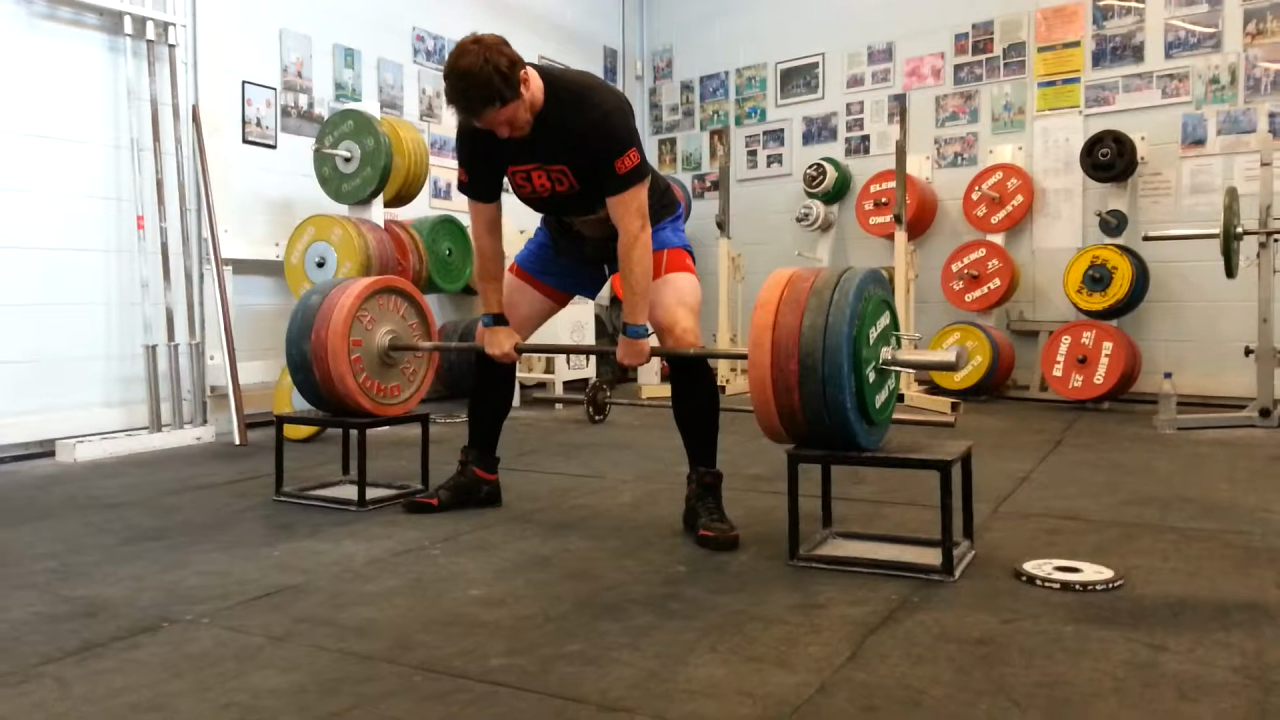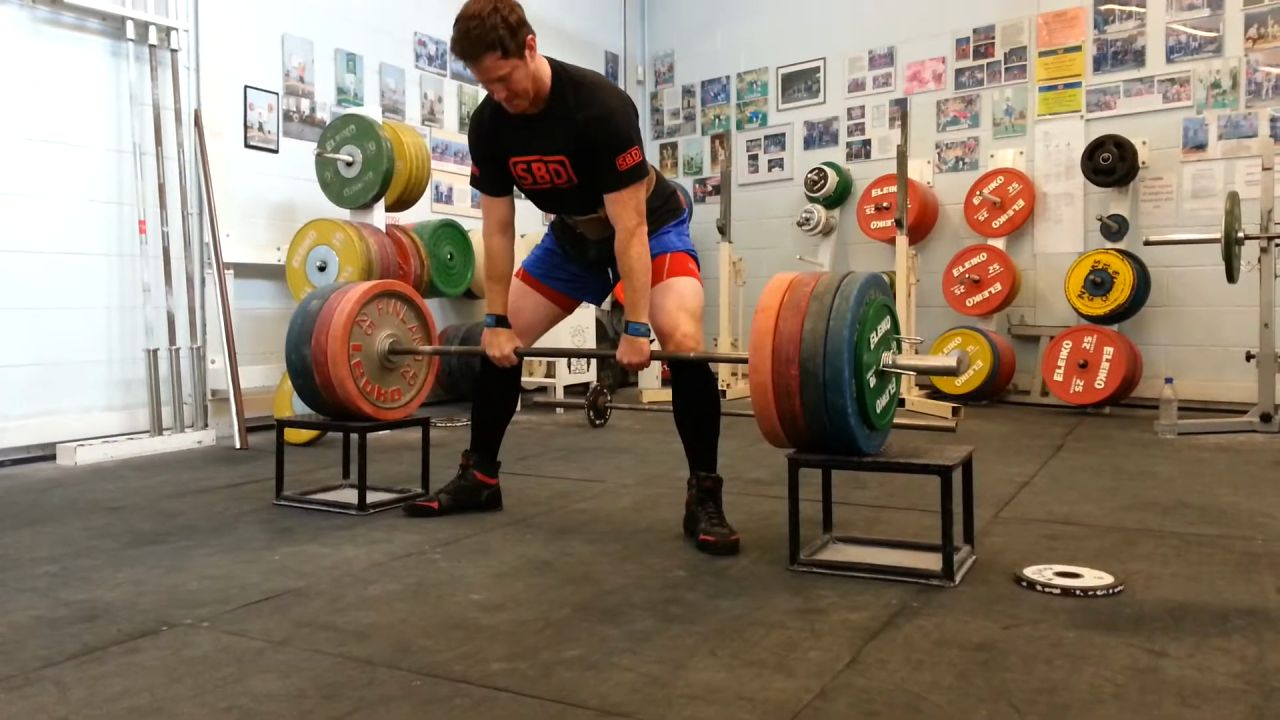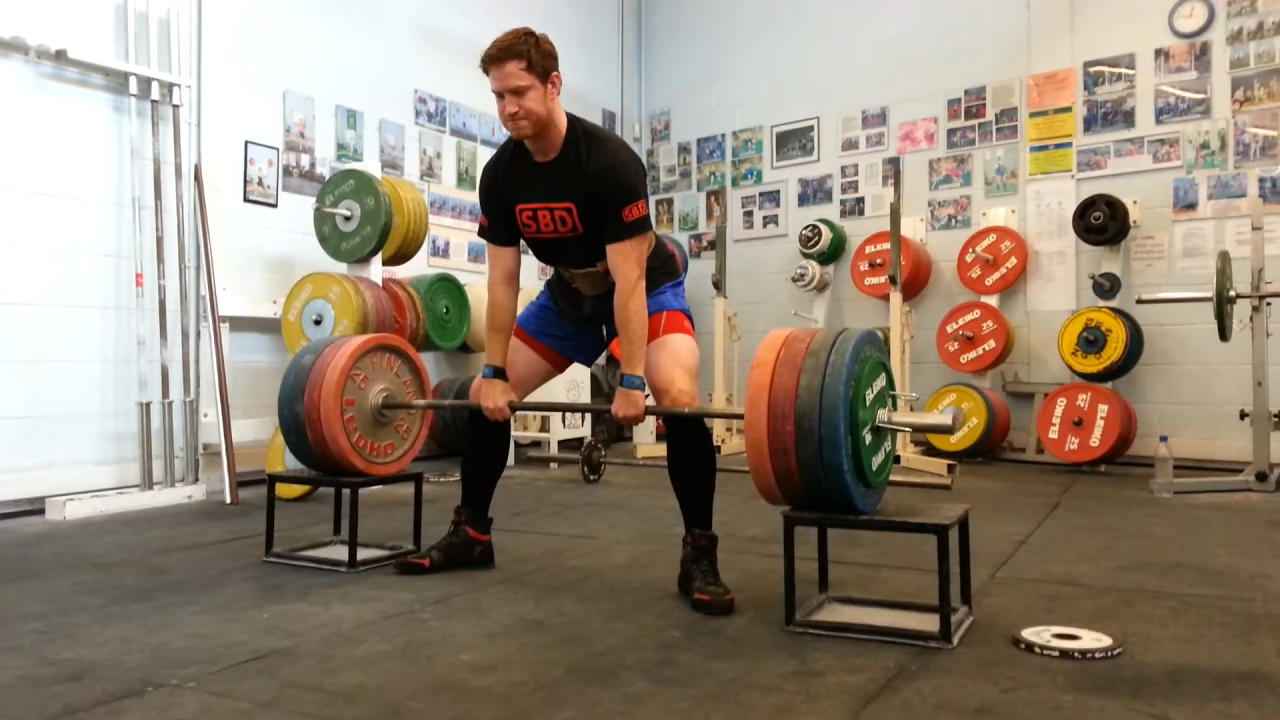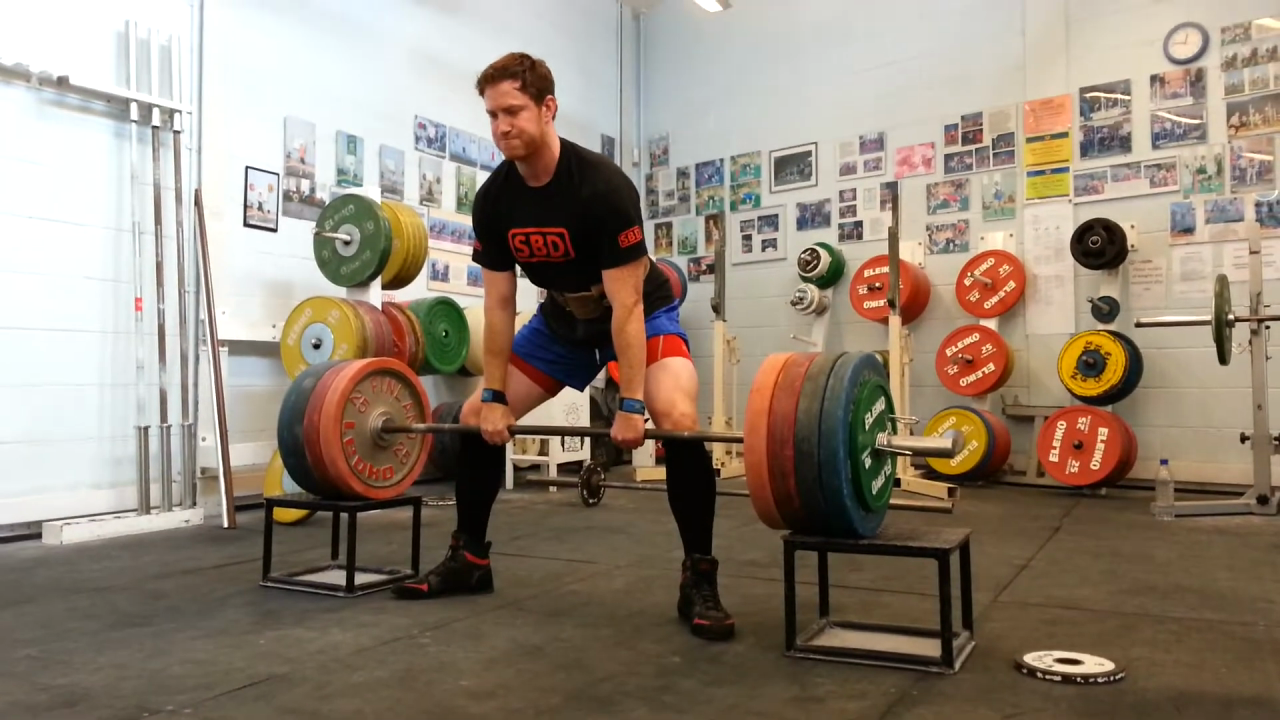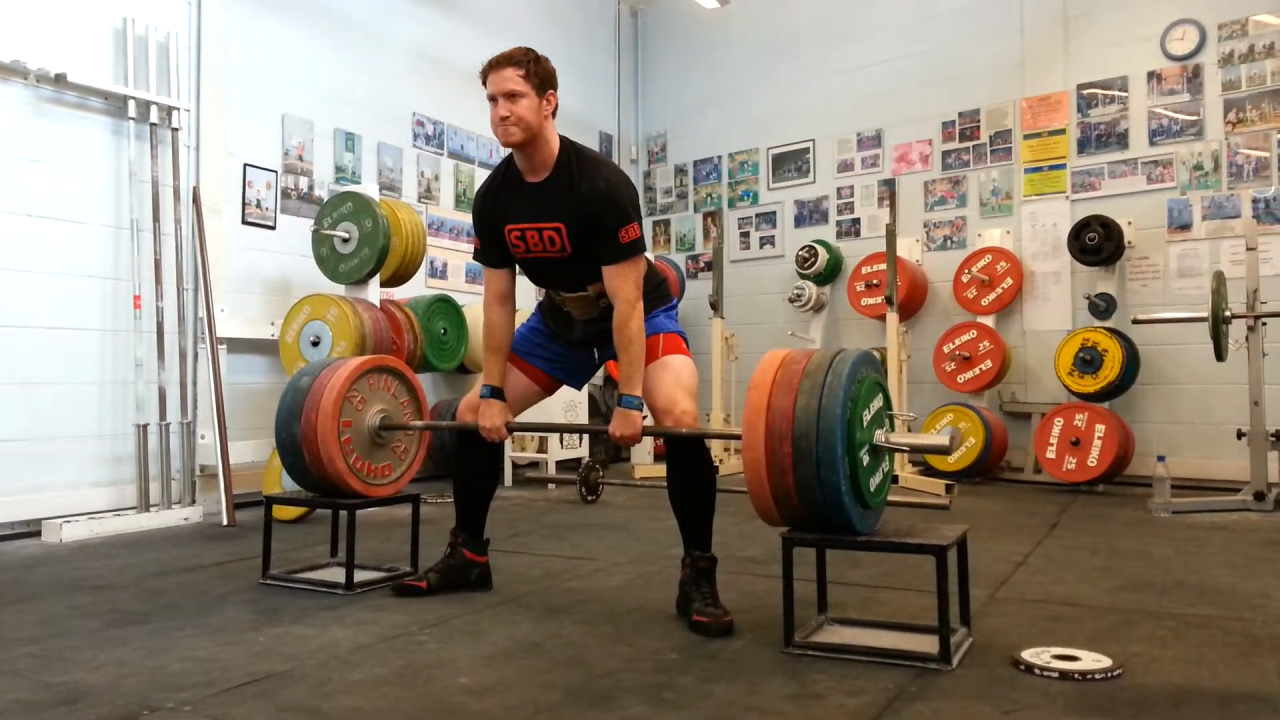
dt=0.7s
person 1, frame 1
left shoulder: (597, 109)
right shoulder: (476, 133)
left elbow: (631, 226)
right elbow: (486, 231)
left wrist: (635, 328)
right wrist: (493, 320)
left hip: (644, 222)
right hip: (564, 230)
left knee: (682, 335)
right knee: (495, 338)
left ankle: (704, 492)
right ankle: (478, 473)
person 1, frame 2
left shoulder: (600, 107)
right shoulder: (488, 124)
left elbow: (630, 226)
right elbow: (498, 227)
left wrist: (636, 328)
right wrist: (496, 321)
left hip: (651, 227)
right hip: (572, 236)
left knee: (682, 340)
right knee: (497, 342)
left ankle: (704, 497)
right ankle: (479, 476)
person 1, frame 3
left shoulder: (611, 162)
right shoulder: (500, 173)
left elbow: (630, 279)
right elbow: (502, 279)
left wrist: (631, 382)
right wrist: (494, 372)
left hip: (647, 290)
right hip: (568, 295)
left knee: (677, 396)
right knee: (486, 394)
left ankle: (699, 556)
right ankle: (471, 533)
person 1, frame 4
left shoulder: (602, 187)
right shoulder: (493, 199)
left elbow: (626, 304)
right elbow: (498, 303)
left wrist: (629, 406)
right wrist: (493, 395)
left hip: (641, 315)
right hip: (562, 318)
left knee: (677, 419)
right knee: (476, 418)
left ankle: (698, 580)
right ankle: (470, 558)
person 1, frame 5
left shoulder: (601, 185)
right shoulder: (494, 197)
left elbow: (627, 301)
right elbow: (498, 301)
left wrist: (629, 402)
right wrist: (492, 393)
left hip: (640, 314)
right hip: (560, 318)
left knee: (679, 418)
right knee: (473, 415)
left ankle: (697, 577)
right ankle: (468, 555)
